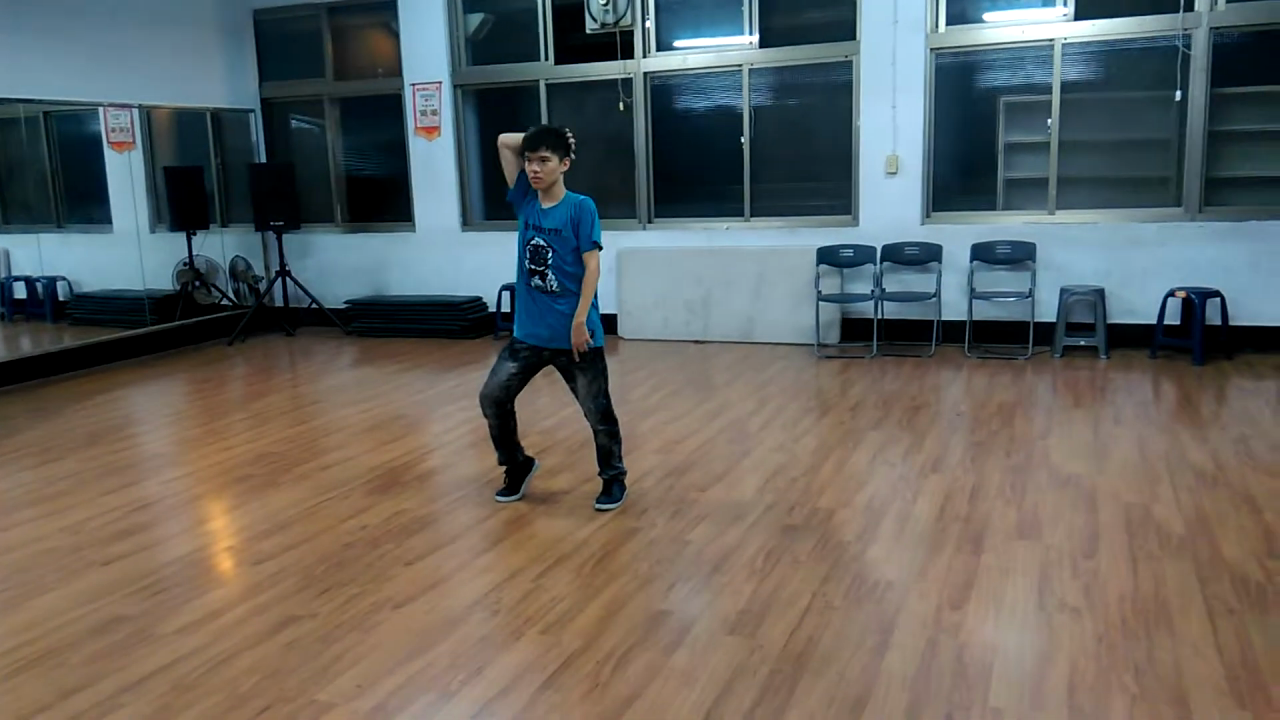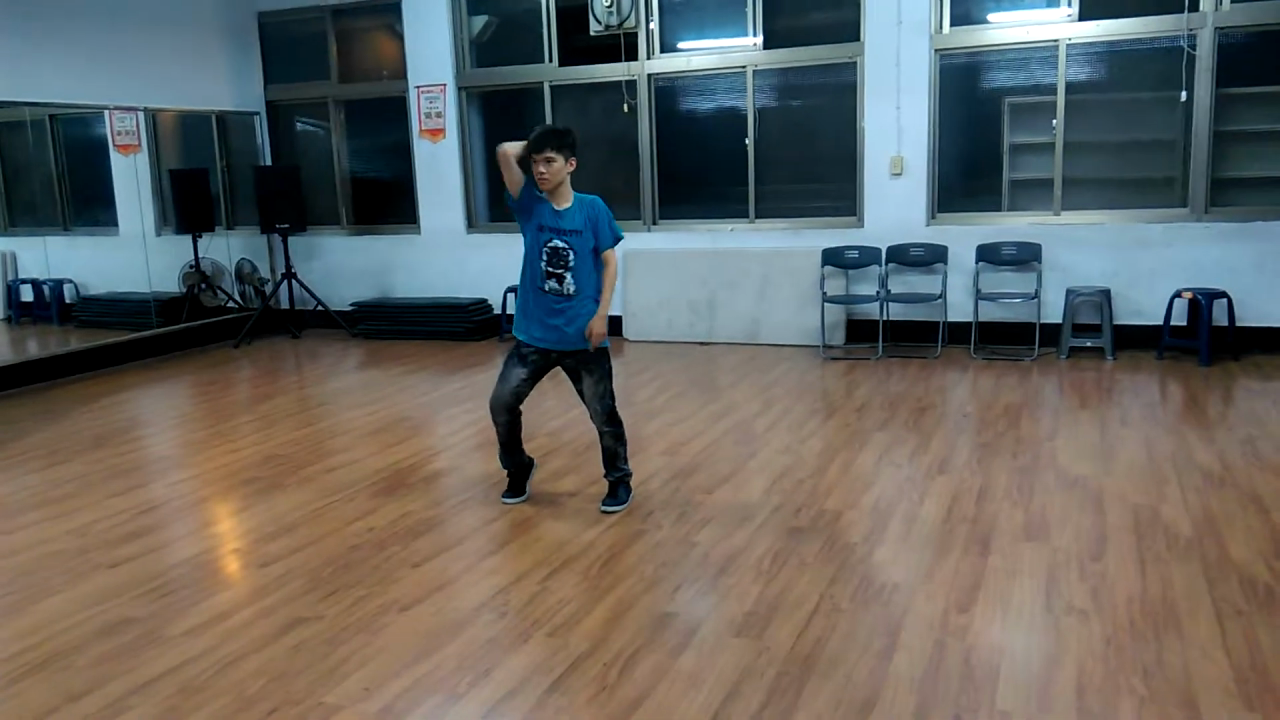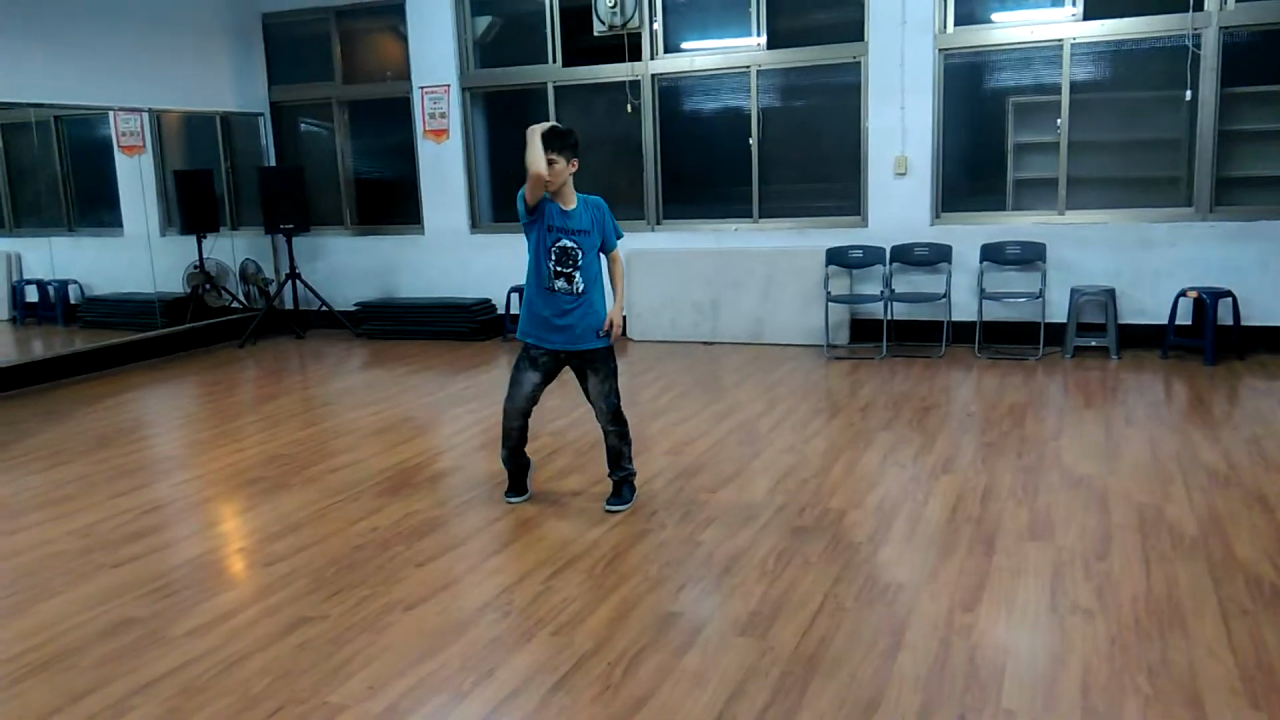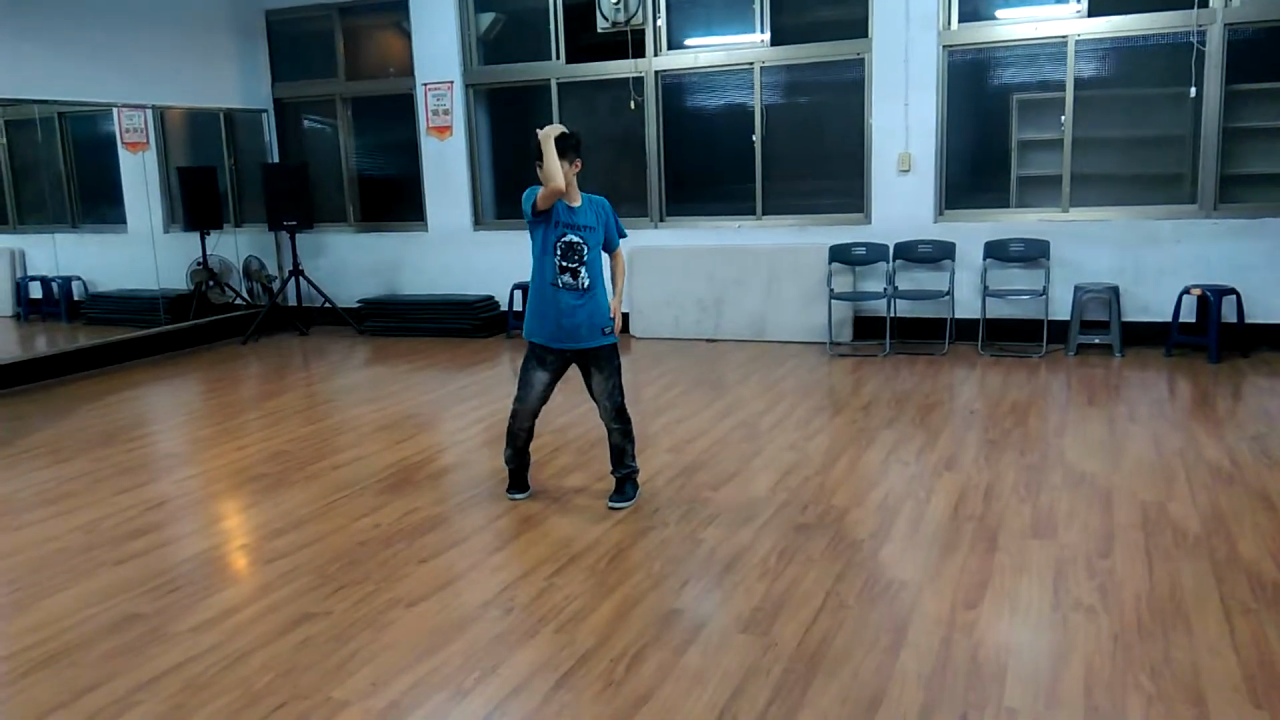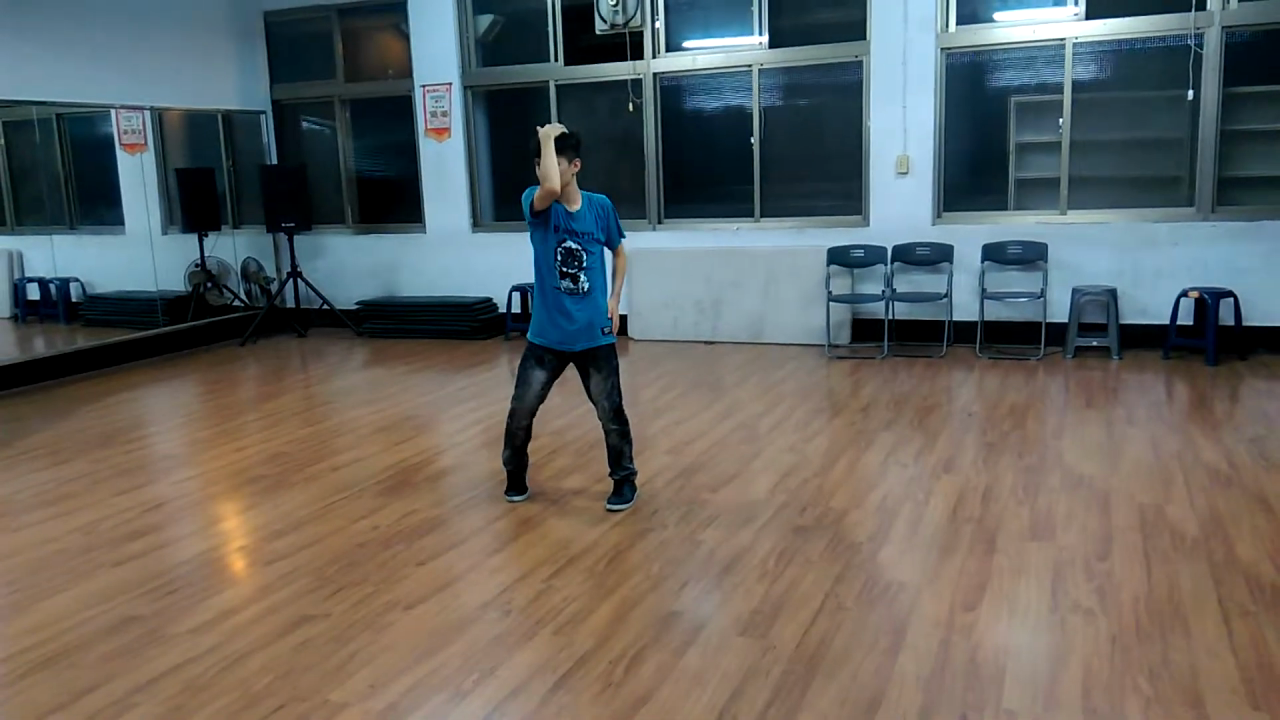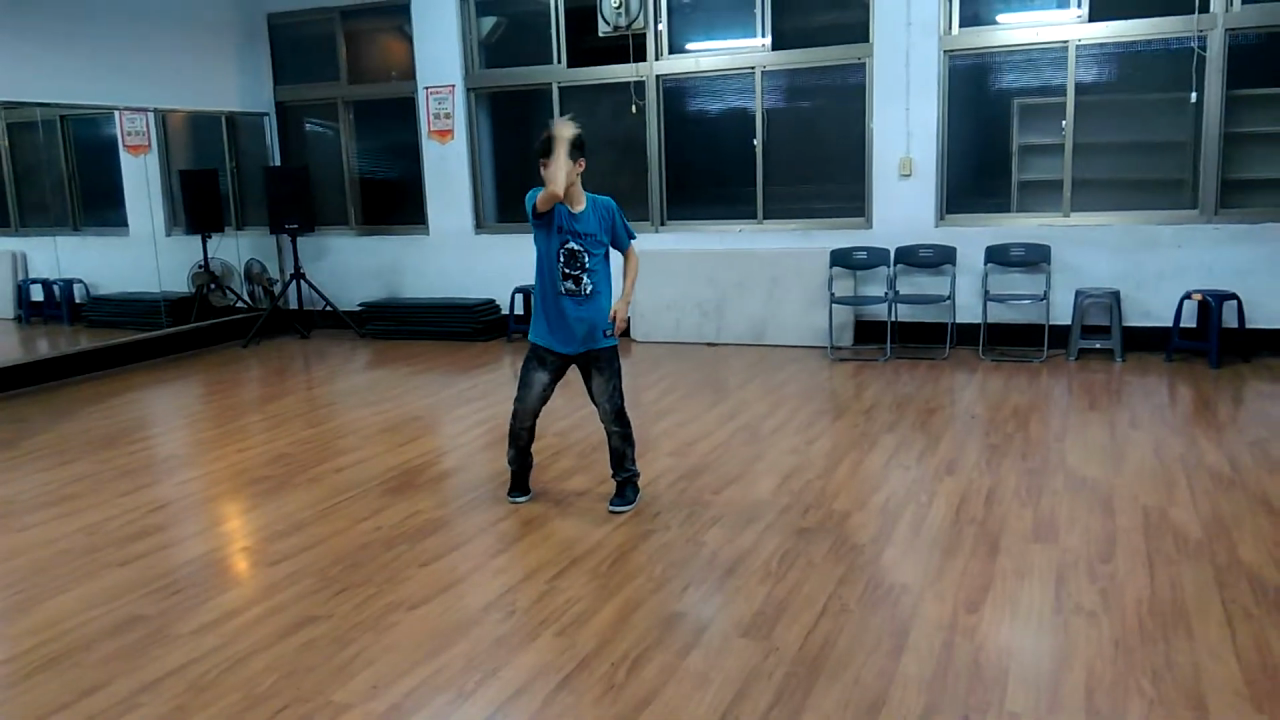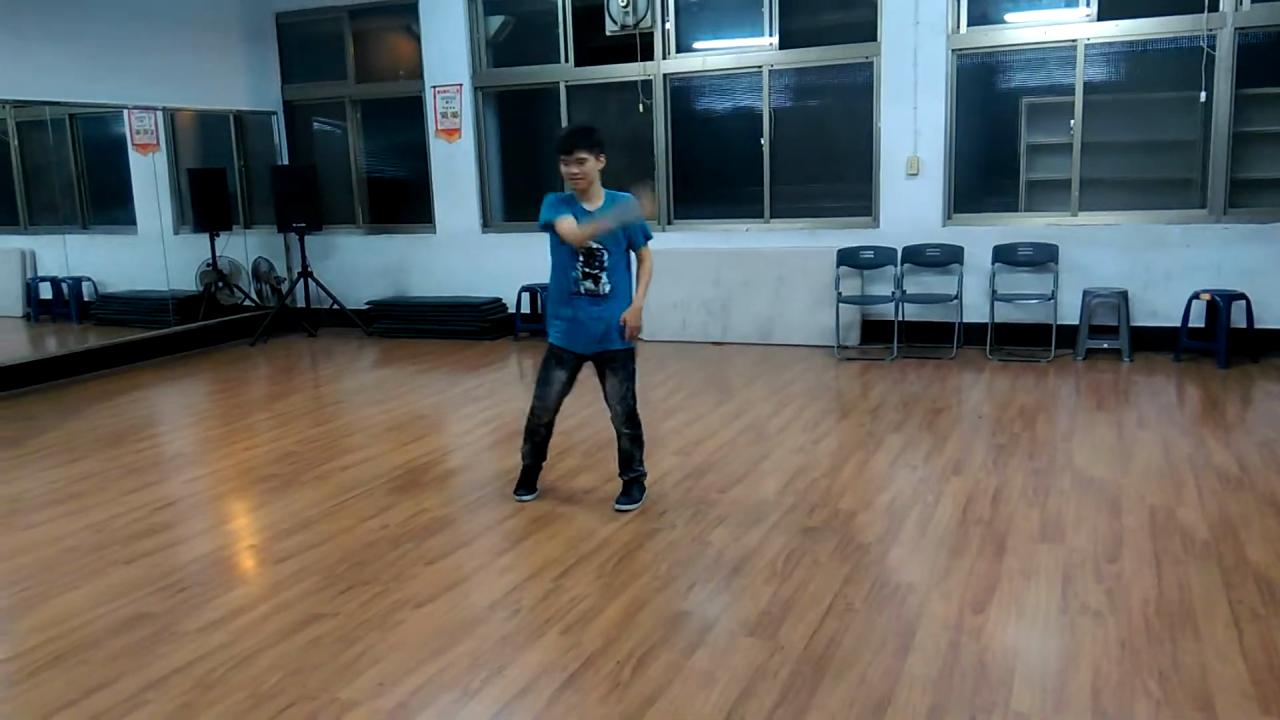
dt=0.2s
person 1, frame 1
left shoulder: (581, 207)
right shoulder: (525, 200)
left elbow: (592, 267)
right elbow: (503, 142)
left wrist: (581, 322)
right wrist: (532, 143)
left hip: (573, 333)
right hip: (529, 332)
left knee: (597, 411)
right knee: (492, 397)
left ankle: (614, 478)
right ankle: (517, 466)
person 1, frame 2
left shoulder: (592, 208)
right shoulder: (528, 204)
left elbow: (609, 262)
right elbow: (505, 154)
left wrist: (602, 313)
right wrist: (529, 144)
left hip: (582, 334)
right hip: (534, 333)
left knee: (603, 412)
right knee: (502, 402)
left ankle: (619, 480)
right ankle: (518, 469)
person 1, frame 3
left shoulder: (596, 209)
right shoulder: (530, 204)
left elbow: (614, 258)
right elbow: (536, 176)
left wrist: (618, 305)
right wrist: (533, 135)
left hip: (590, 334)
right hip: (541, 334)
left knee: (608, 411)
right knee: (515, 408)
left ankle: (623, 480)
right ankle: (516, 471)
person 1, frame 4
left shoulder: (600, 208)
right shoulder: (535, 202)
left elbow: (616, 256)
right elbow: (556, 188)
left wrist: (616, 300)
right wrist: (546, 139)
left hip: (595, 331)
right hip: (547, 333)
left knee: (612, 409)
right knee: (524, 408)
left ankle: (626, 476)
right ankle: (517, 470)
person 1, frame 5
left shoulder: (600, 207)
right shoulder: (535, 203)
left elbow: (619, 253)
right elbow: (551, 189)
left wrist: (615, 298)
right wrist: (546, 139)
left hip: (594, 332)
right hip: (547, 333)
left knee: (610, 410)
right knee: (521, 409)
left ankle: (624, 479)
right ankle: (515, 472)
person 1, frame 6
left shoulder: (605, 208)
right shoulder: (537, 202)
left elbow: (630, 255)
right elbow: (555, 195)
left wrist: (624, 300)
right wrist: (560, 139)
left hip: (597, 332)
right hip: (549, 333)
left knee: (612, 412)
right knee: (524, 411)
left ankle: (627, 481)
right ankle: (519, 473)
person 1, frame 7
left shoulder: (624, 204)
right shoulder: (554, 205)
left elbow: (644, 258)
right elbow: (575, 235)
left wrist: (637, 306)
right wrist: (624, 214)
left hip: (614, 331)
right hip: (567, 330)
left knee: (623, 412)
right knee: (542, 409)
left ankle: (634, 480)
right ankle: (530, 470)
